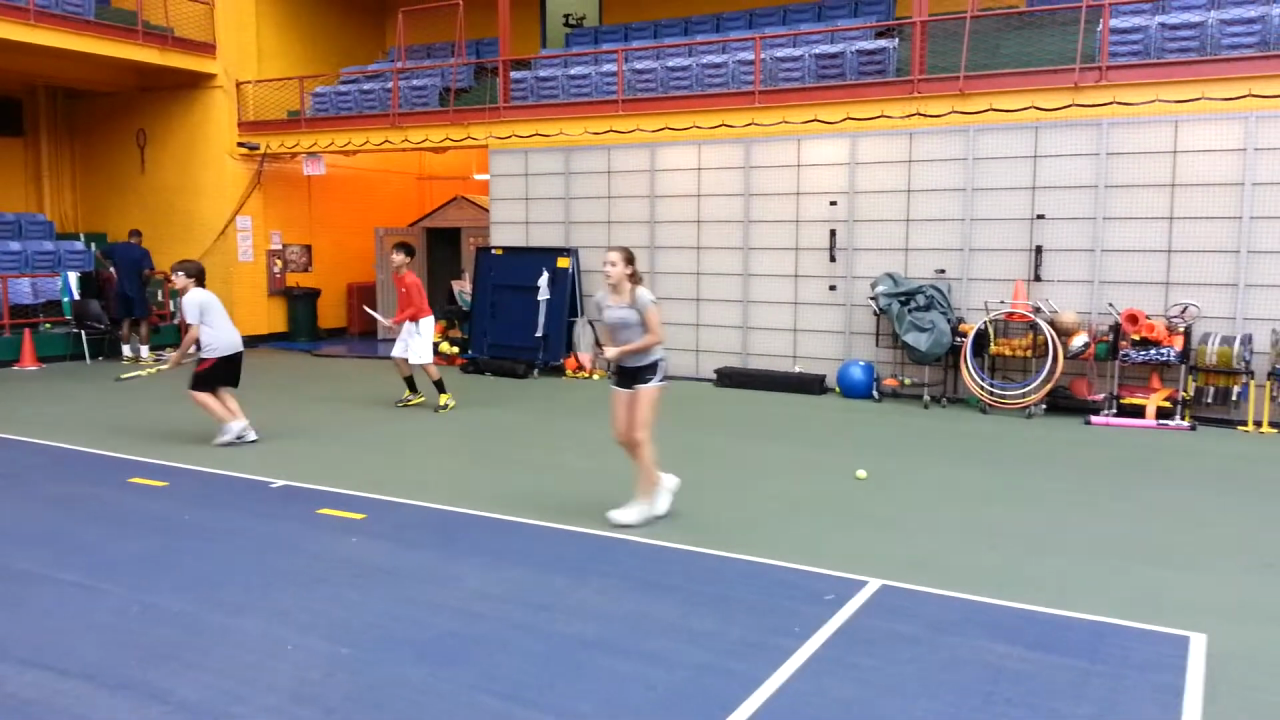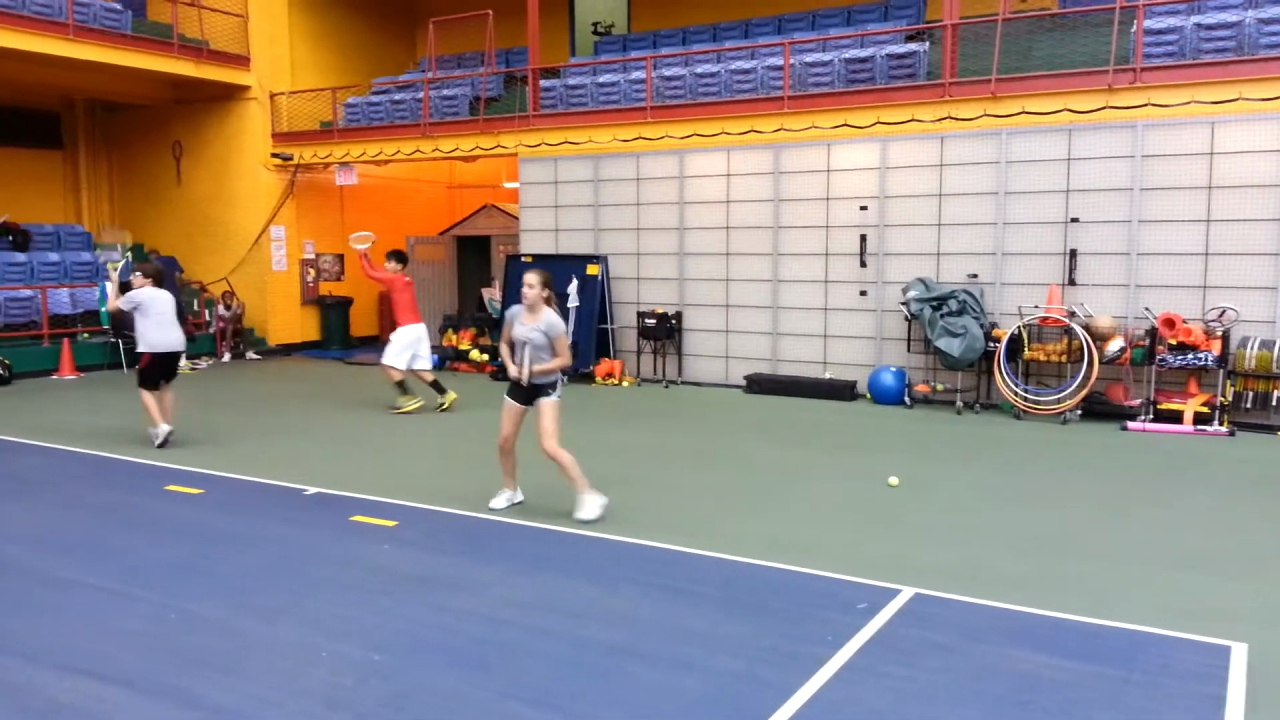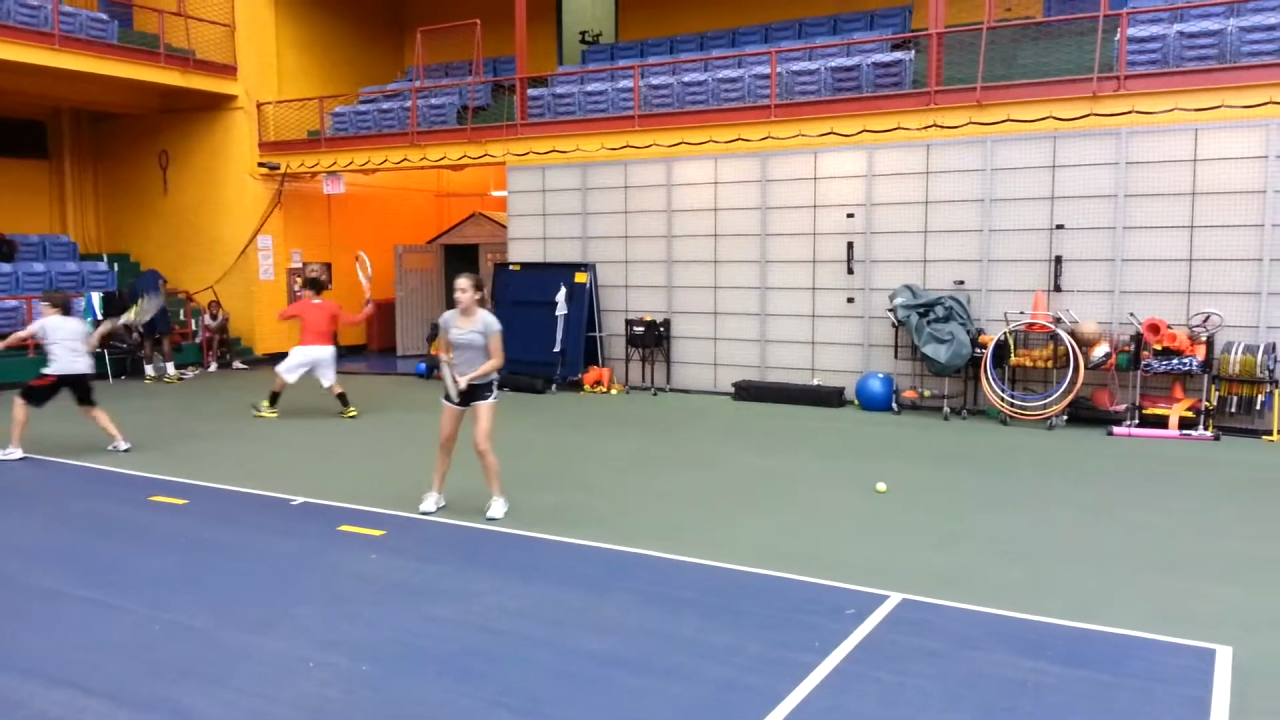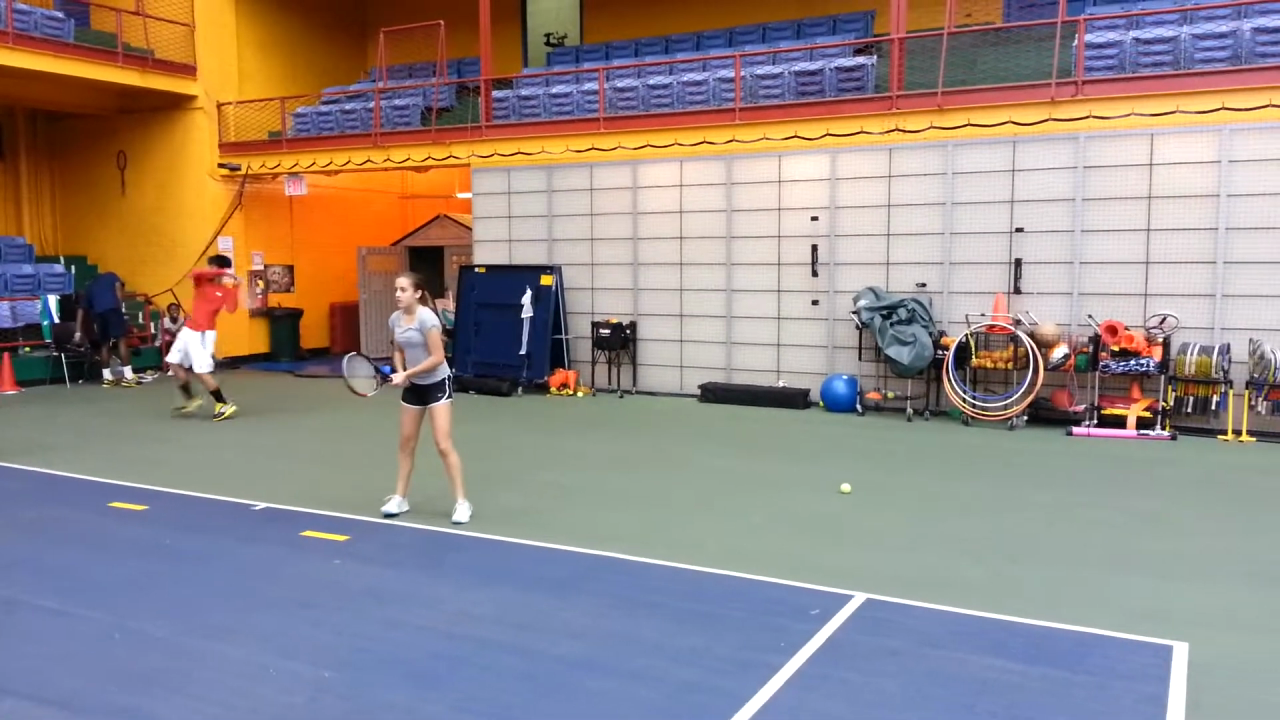
dt=0.5s
person 1, frame 1
left shoulder: (641, 296)
right shoulder: (602, 298)
left elbow: (656, 337)
left wrist: (621, 350)
right wrist: (608, 350)
left hip: (648, 367)
right hip: (623, 368)
left knee: (639, 436)
right knee: (623, 436)
left ankle: (645, 499)
right ankle: (660, 481)
person 1, frame 2
left shoulder: (553, 322)
right shoulder: (513, 313)
left elbow: (565, 360)
right elbow: (505, 344)
left wrist: (536, 369)
right wrist: (511, 366)
left hip: (547, 385)
right hip: (520, 384)
left knee: (550, 447)
right knee: (504, 442)
left ankle: (588, 495)
right ankle: (511, 490)
person 1, frame 3
left shoulder: (488, 321)
right shoulder: (447, 318)
left elbow: (497, 360)
right elbow: (443, 351)
left wrist: (470, 377)
right wrist: (451, 373)
left hip: (483, 386)
right hip: (457, 386)
left knee: (482, 445)
right knee: (445, 442)
left ankle: (498, 499)
right ankle: (436, 495)
person 1, frame 4
left shoulder: (426, 317)
right shoulder: (395, 319)
left elbow: (437, 357)
left wrist: (406, 374)
right wrist: (400, 373)
left hip: (437, 383)
right hip: (413, 386)
left knee: (443, 445)
right knee: (406, 442)
left ankle: (462, 502)
right ankle: (399, 498)
